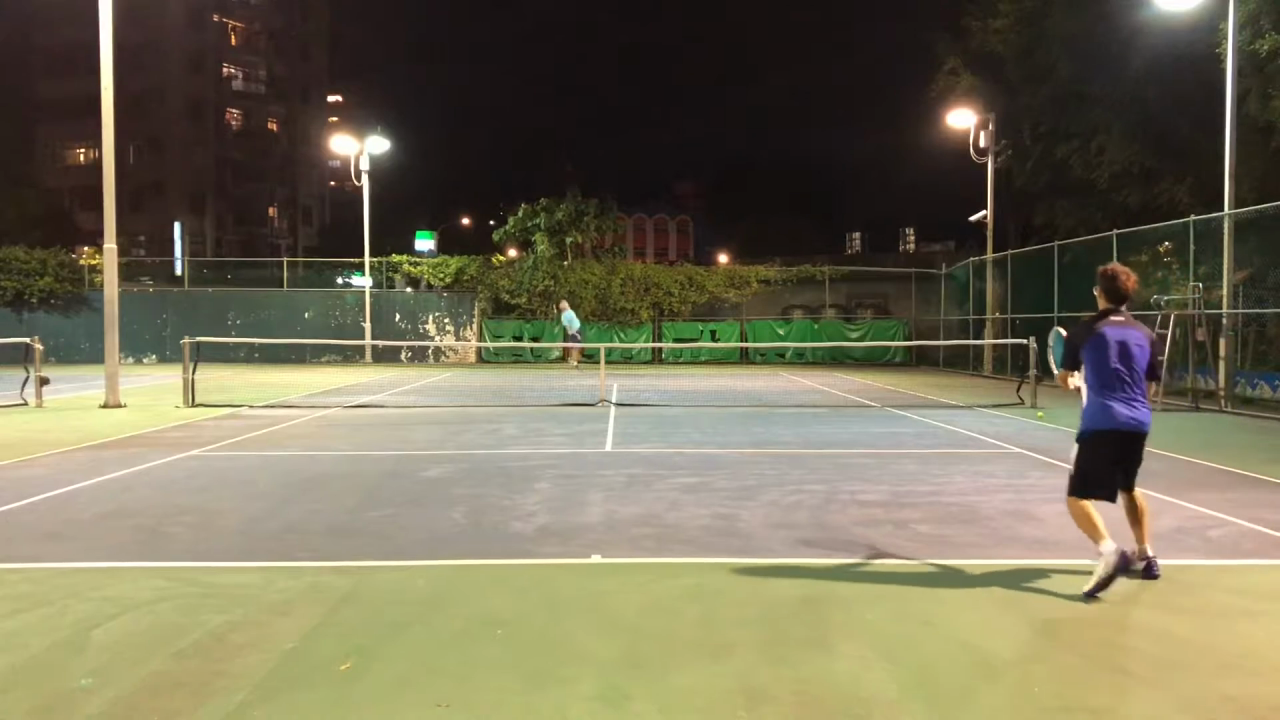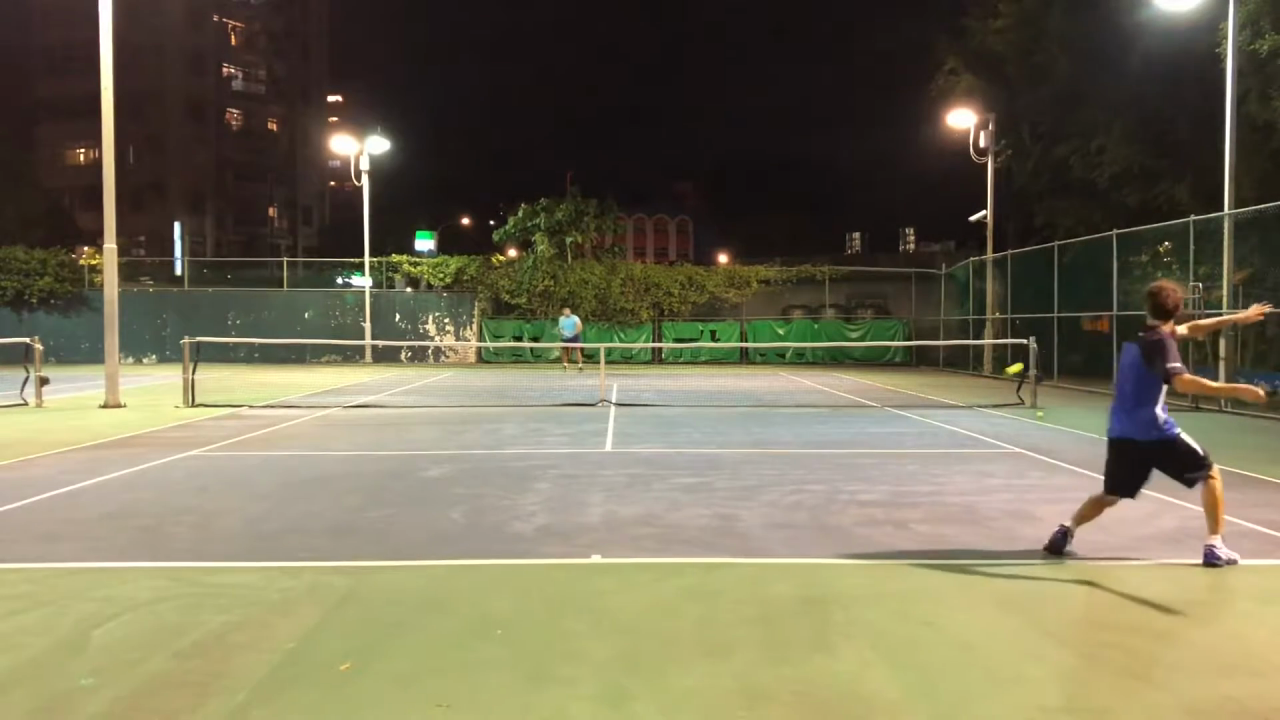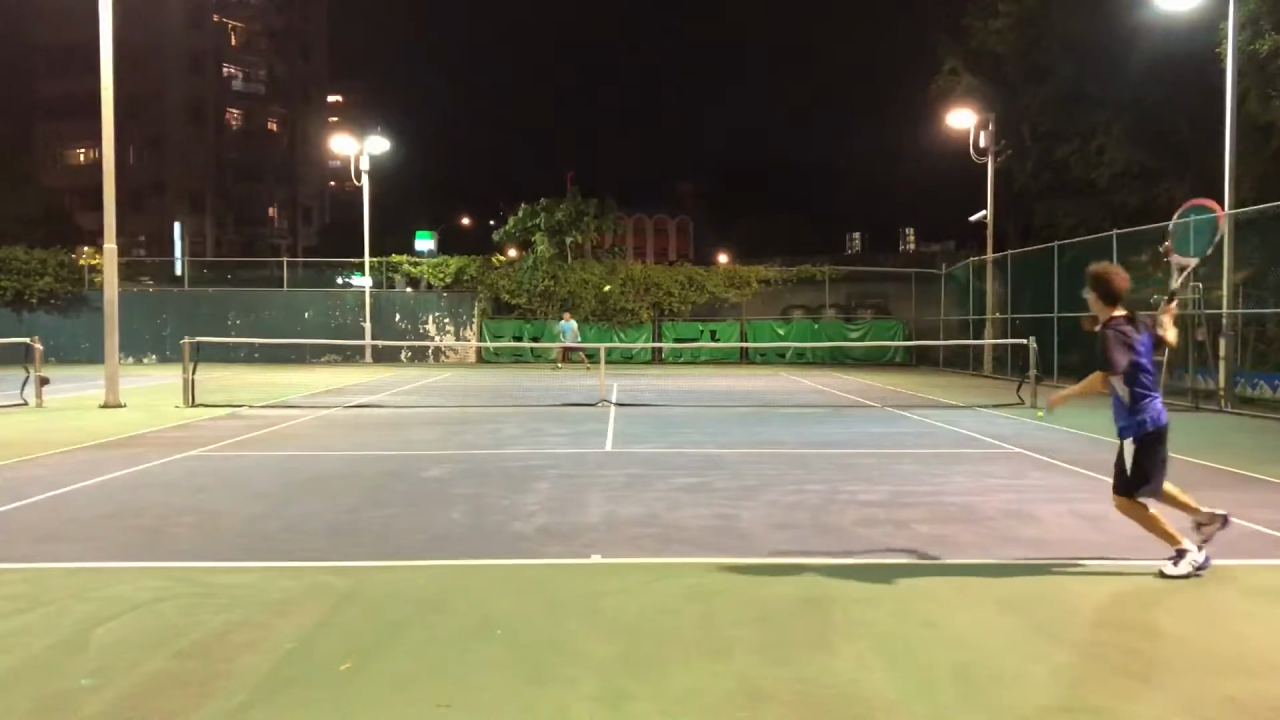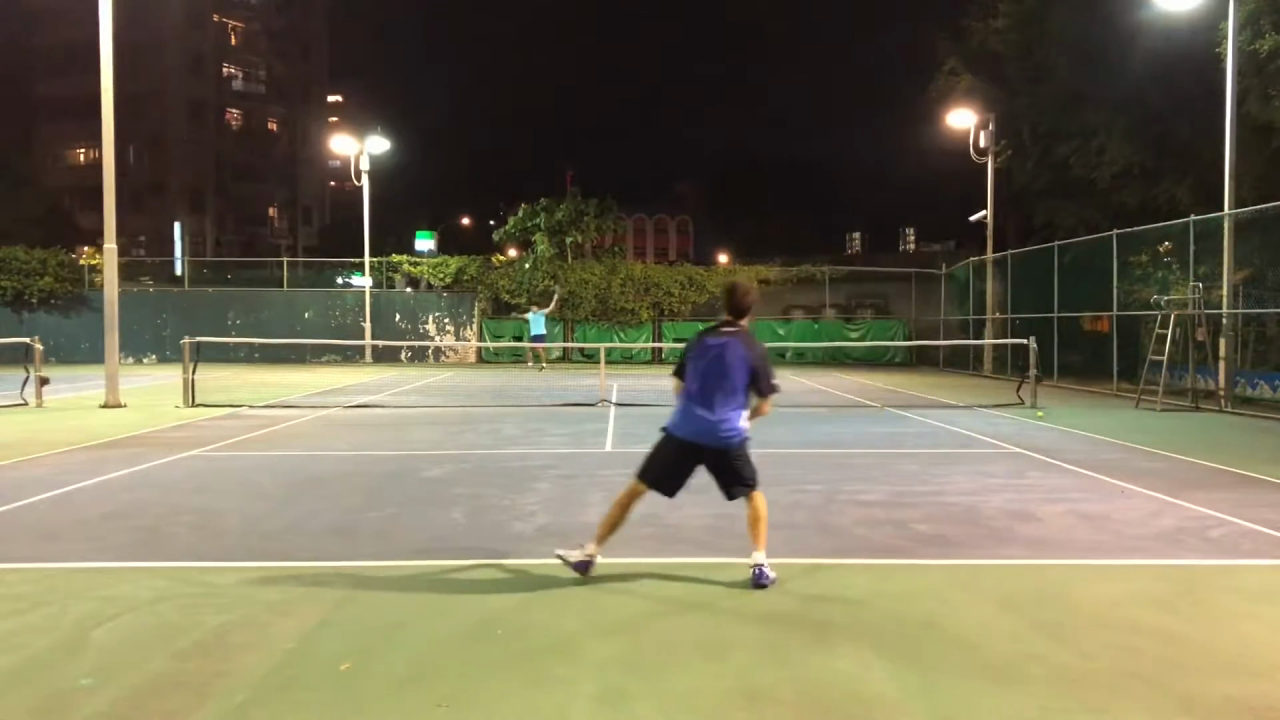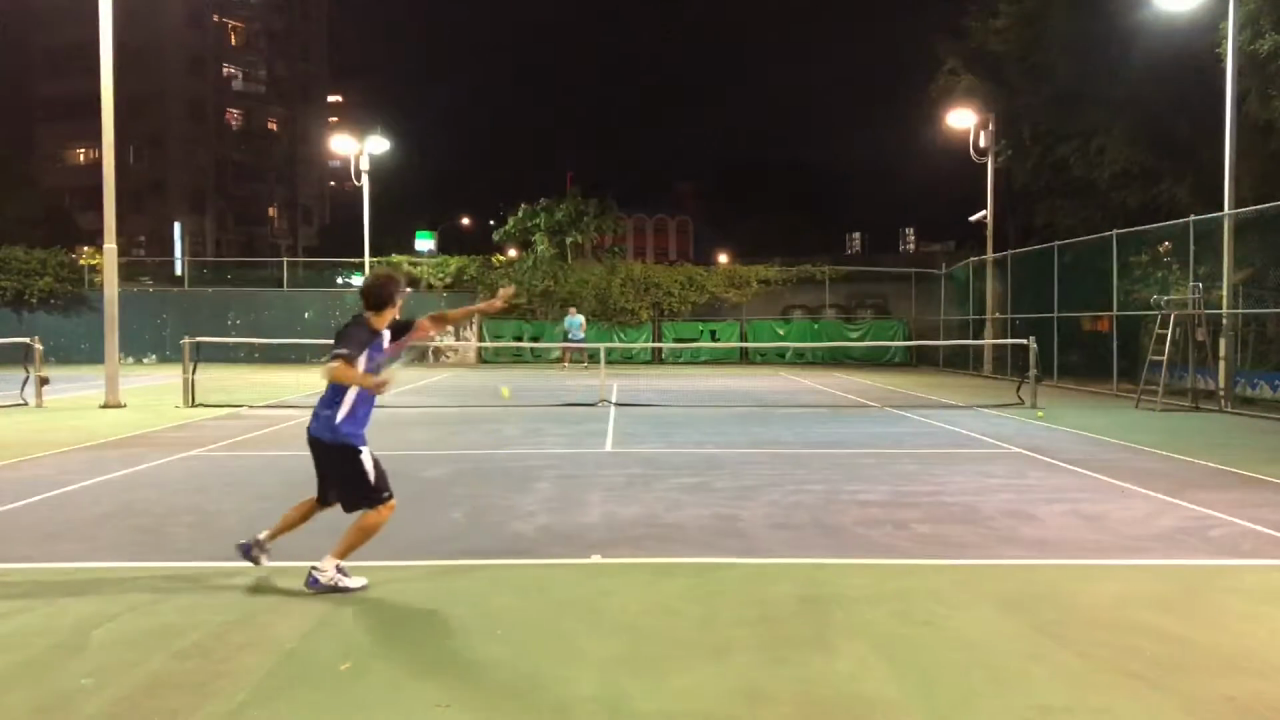
dt=1s
person 1, frame 1
left shoulder: (1086, 331)
right shoulder: (1145, 334)
left elbow: (1064, 381)
right elbow: (1149, 388)
left wrist: (1079, 381)
left hip: (1102, 424)
right hip: (1137, 423)
left knee: (1078, 498)
right knee: (1129, 489)
left ankle: (1111, 552)
right ankle: (1145, 557)
person 1, frame 2
left shoulder: (1140, 338)
right shoulder: (1160, 342)
left elbow: (1188, 329)
right elbow: (1181, 383)
left wrist: (1237, 318)
right wrist: (1236, 390)
left hip: (1121, 433)
right hip: (1155, 433)
left knee: (1110, 496)
right knee: (1210, 476)
left ankle: (1066, 531)
right ankle: (1214, 546)
person 1, frame 3
left shoulder: (1112, 334)
right shoulder: (1141, 324)
left elbow: (1104, 377)
right elbow: (1170, 339)
left wrist: (1065, 395)
right wrist: (1168, 318)
left hip: (1139, 425)
right hip: (1151, 419)
left knee: (1125, 500)
right knee: (1148, 485)
left ankle: (1190, 551)
right ankle: (1207, 516)
person 1, frame 4
left shoulder: (701, 340)
right shoulder: (755, 351)
right elbow: (763, 407)
left hip: (684, 432)
right hip: (728, 438)
left knee: (635, 490)
right knee: (754, 496)
left ankle: (589, 554)
right ankle: (759, 563)
person 1, frame 5
left shoulder: (384, 330)
right shoulder: (356, 333)
left elbow: (433, 320)
right elbow: (333, 370)
left wrist: (483, 307)
right wrist: (366, 381)
left hip: (328, 432)
right hip: (340, 436)
left knee: (326, 500)
right knee: (383, 505)
left ankle: (260, 542)
right ankle: (326, 570)
